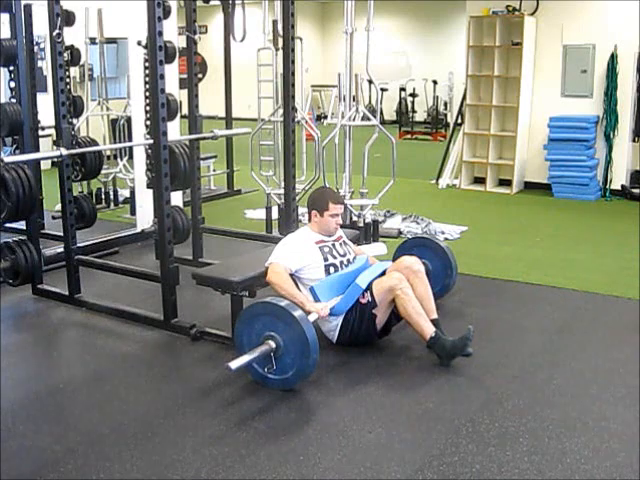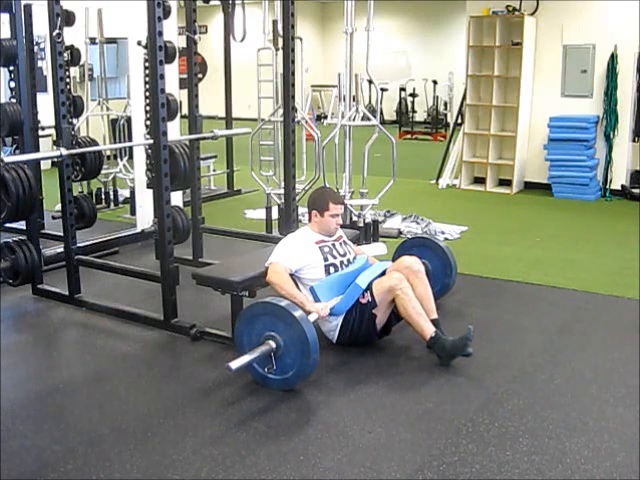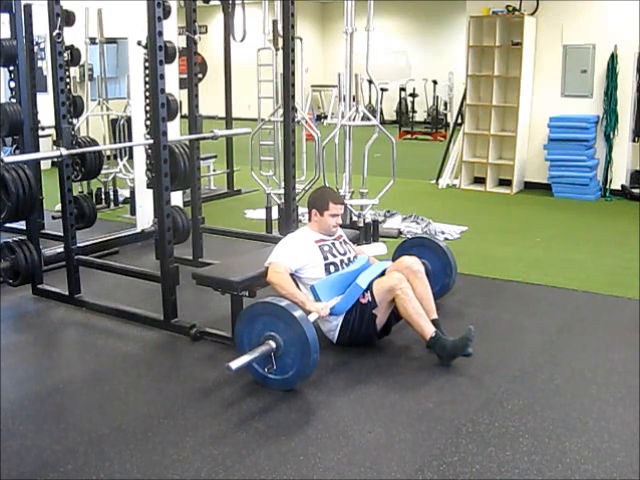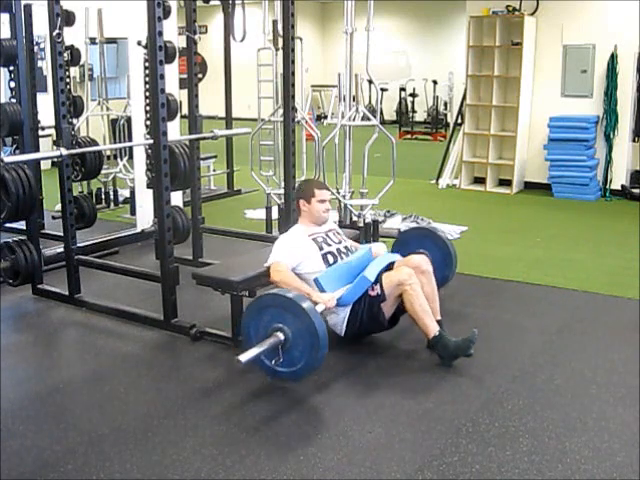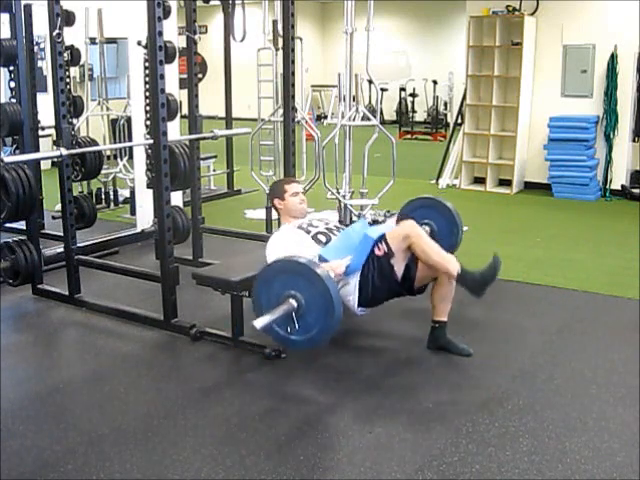
dt=0.4s
person 1, frame 1
left shoulder: (335, 233)
right shoulder: (296, 243)
left elbow: (356, 253)
right elbow: (274, 275)
left wrist: (388, 269)
right wrist: (308, 304)
left hip: (365, 302)
right hip: (344, 321)
left knee: (410, 263)
right knee: (396, 281)
left ankle: (438, 334)
right ankle: (439, 345)
person 1, frame 2
left shoulder: (335, 233)
right shoulder: (296, 244)
left elbow: (356, 253)
right elbow: (274, 275)
left wrist: (387, 269)
right wrist: (308, 305)
left hip: (366, 303)
right hip: (344, 321)
left knee: (410, 264)
right knee: (396, 282)
left ankle: (438, 333)
right ankle: (440, 345)
person 1, frame 3
left shoulder: (335, 233)
right shoulder: (296, 243)
left elbow: (355, 252)
right elbow: (274, 275)
left wrist: (385, 269)
right wrist: (308, 304)
left hip: (365, 301)
right hip: (344, 321)
left knee: (409, 263)
right knee: (396, 282)
left ankle: (438, 334)
right ankle: (440, 345)
person 1, frame 4
left shoulder: (329, 226)
right shoulder: (289, 241)
left elbow: (354, 249)
right elbow: (277, 274)
right wrist: (315, 296)
left hip: (368, 290)
right hip: (348, 312)
left knee: (420, 262)
right knee: (404, 276)
left ankle: (437, 335)
right ankle: (441, 344)
person 1, frame 5
left shoulder: (319, 218)
right shoulder: (280, 239)
left wrist: (390, 230)
right wrist: (323, 268)
left hip: (376, 267)
right hip: (359, 282)
left knee: (445, 265)
right knee: (408, 227)
left ankle: (438, 335)
right ankle: (468, 280)
